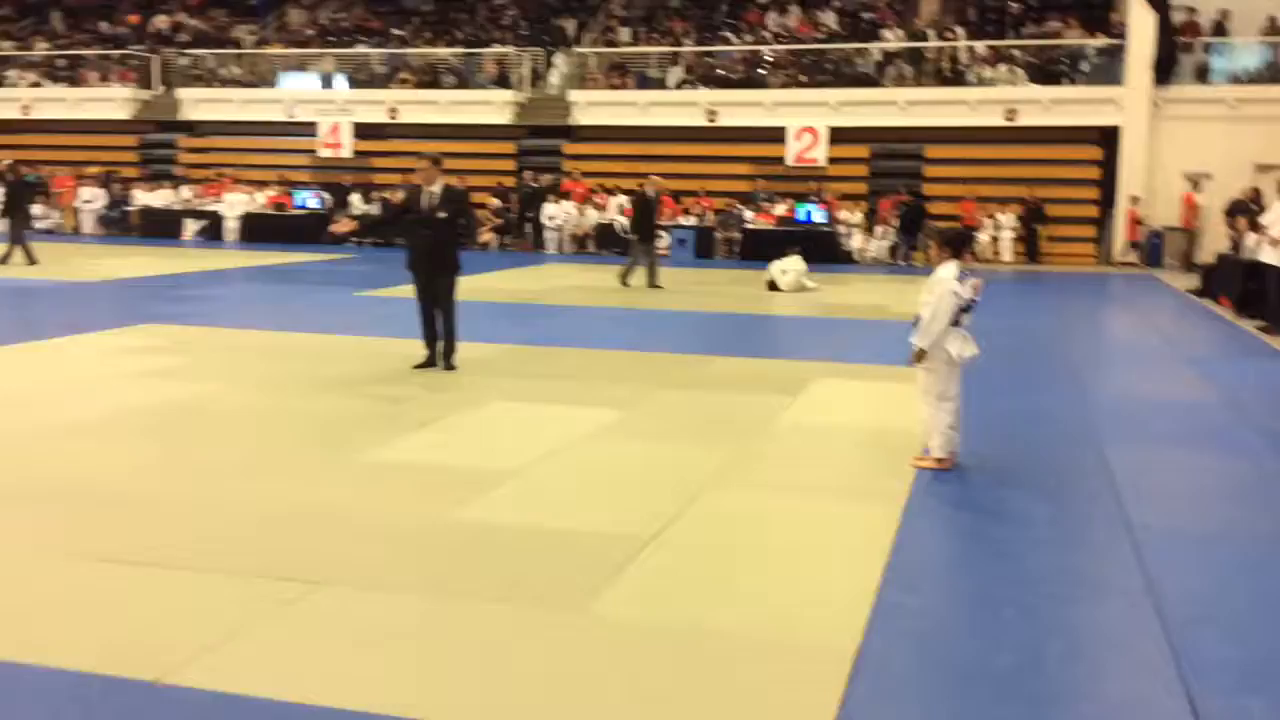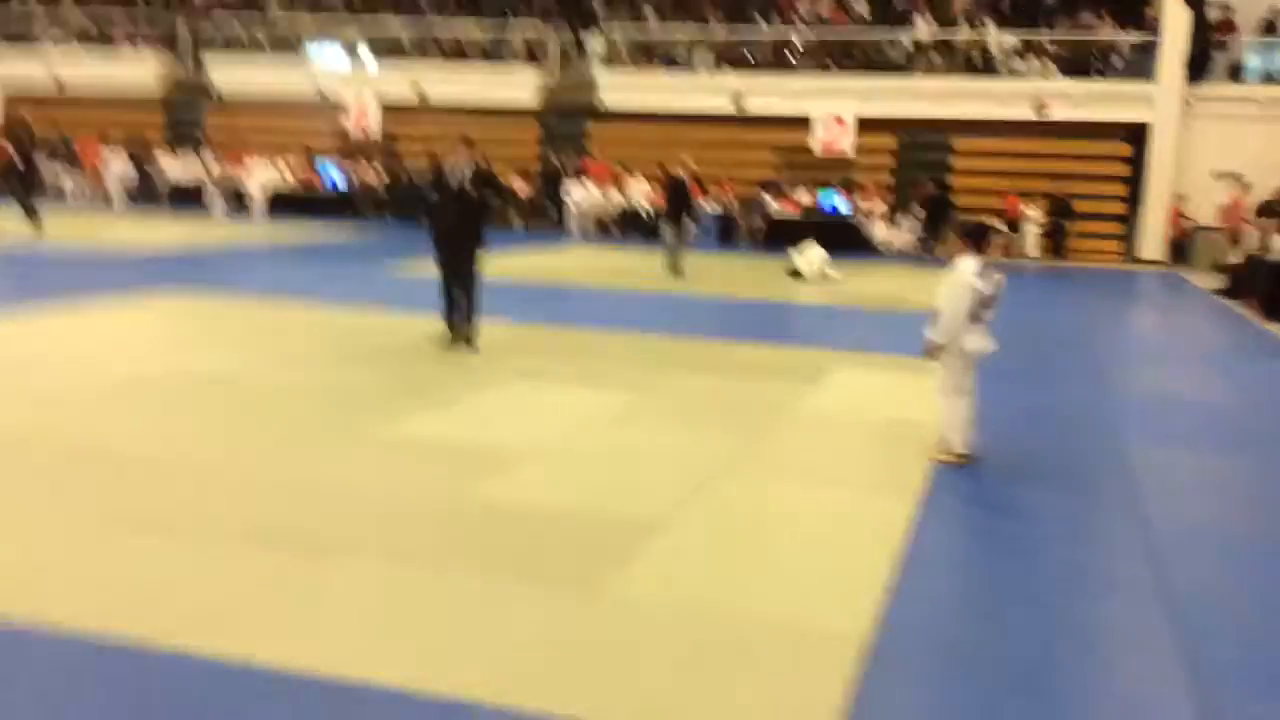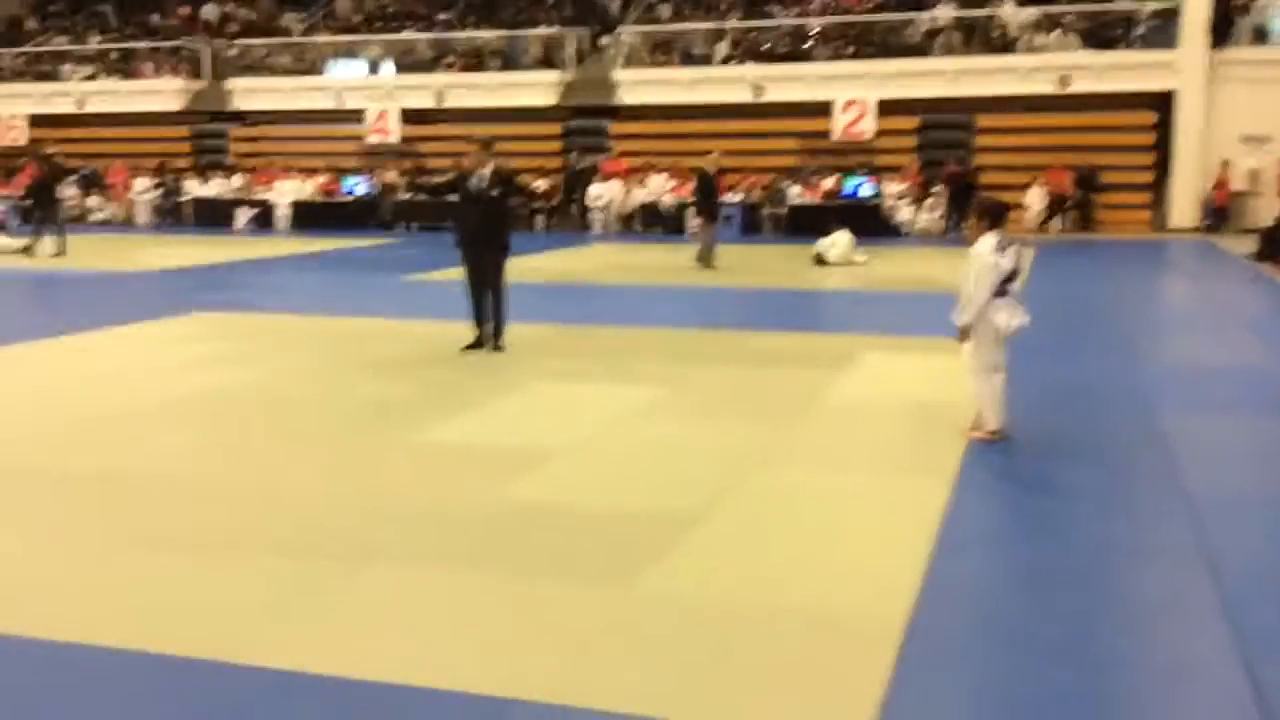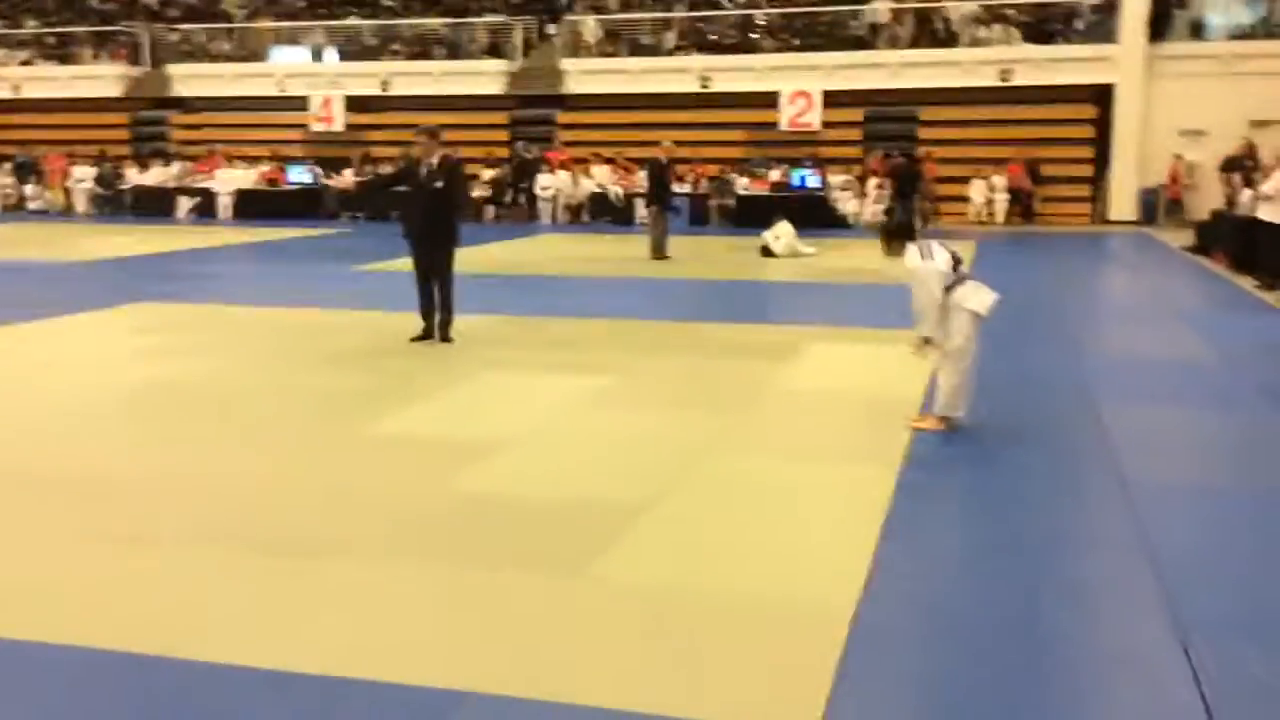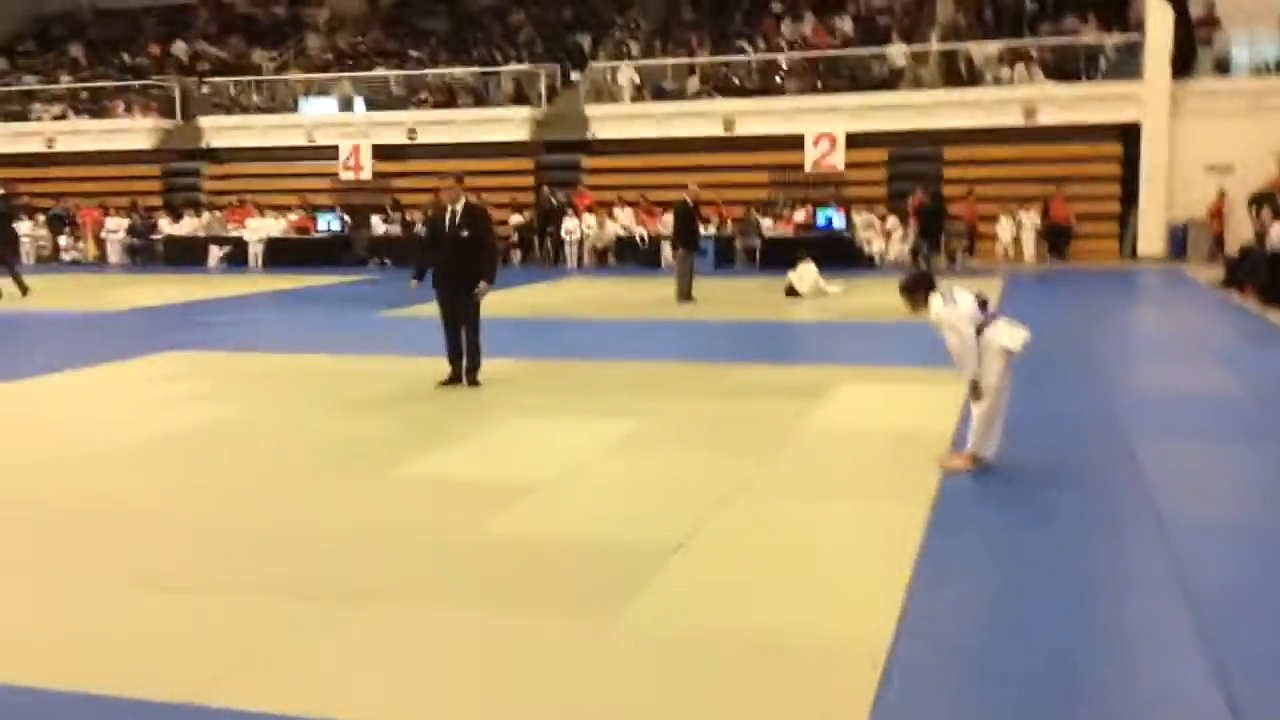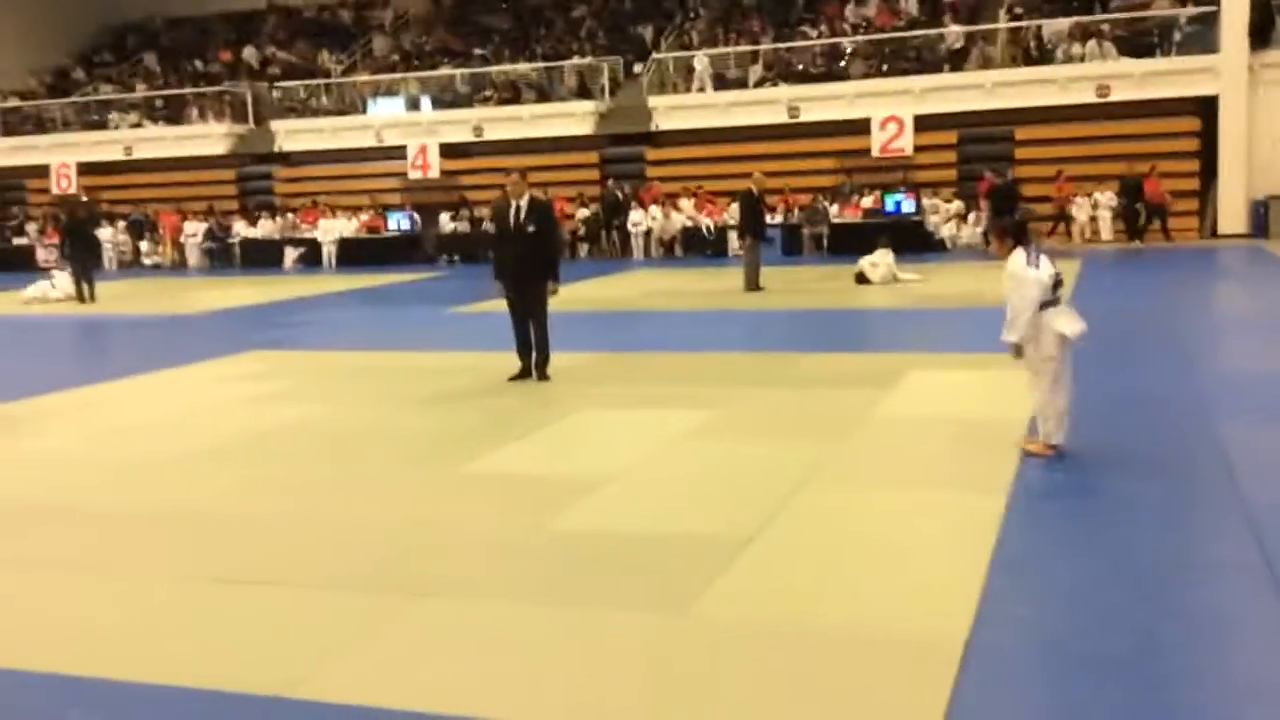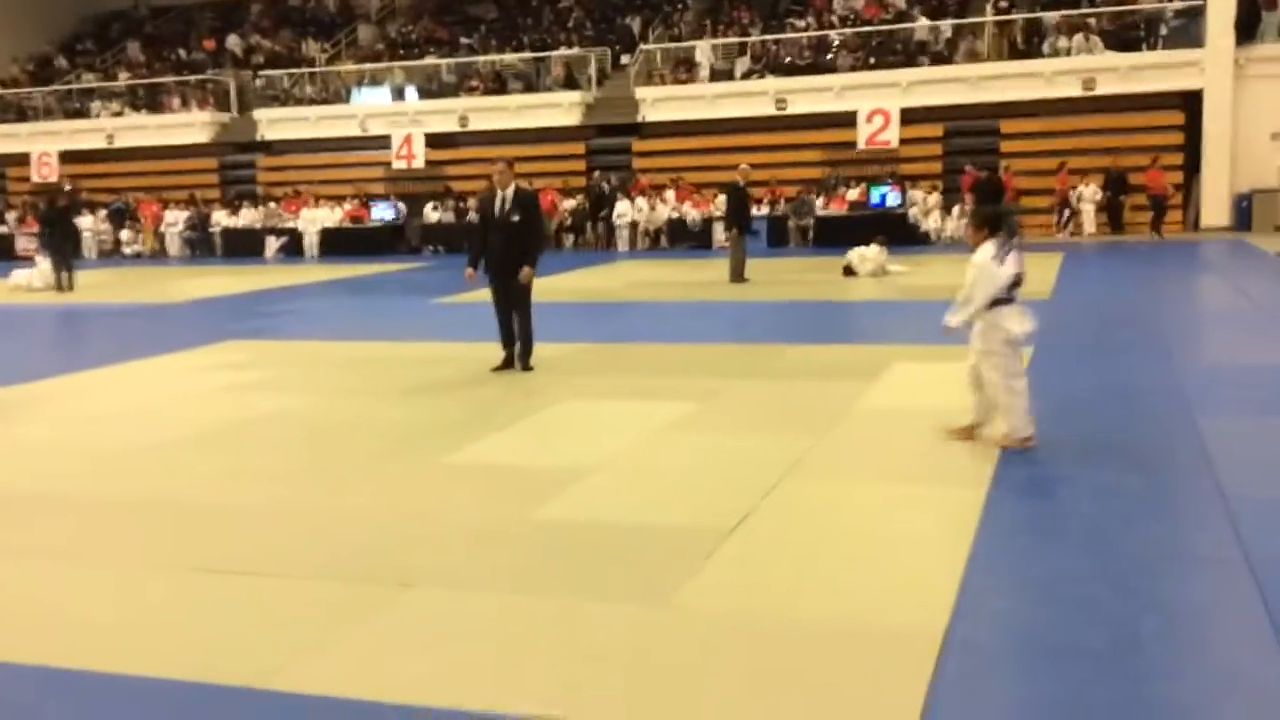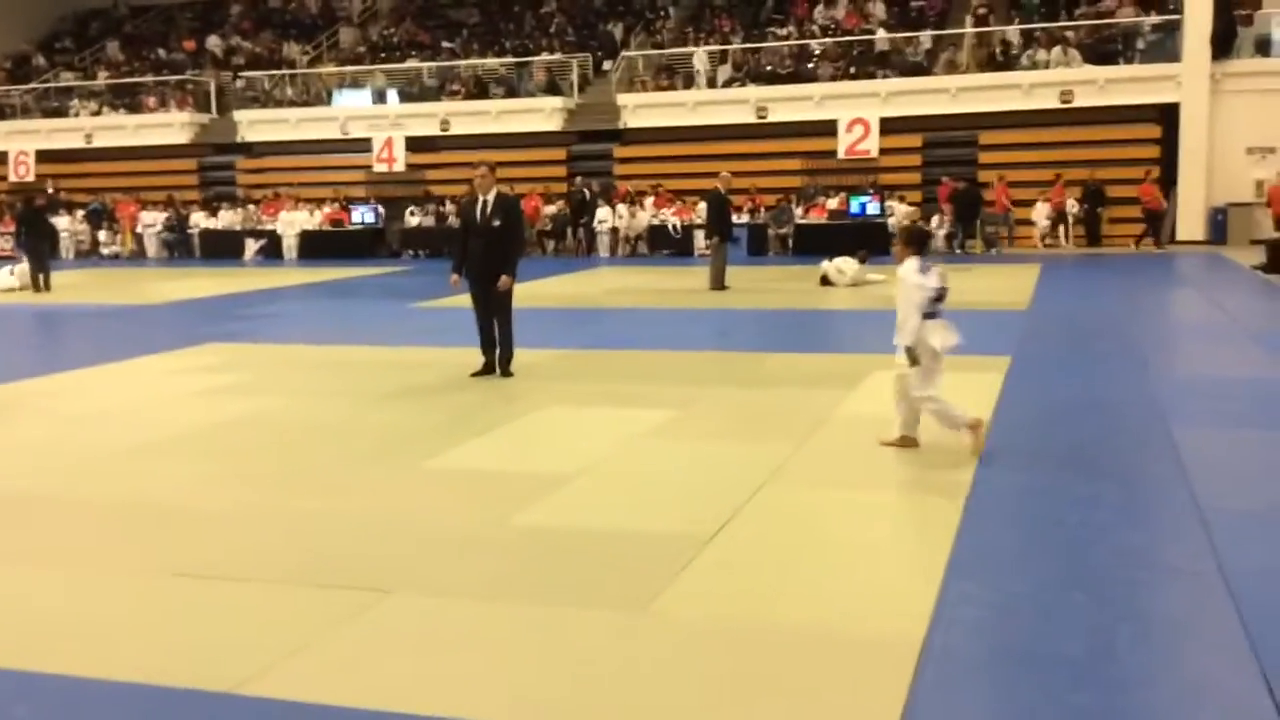
dt=0.3s
person 1, frame 1
left shoulder: (945, 278)
right shoulder: (964, 276)
left elbow: (937, 316)
left wrist: (921, 345)
left hip: (939, 345)
right hip: (950, 342)
left knee: (936, 399)
right knee: (947, 398)
left ankle: (941, 455)
right ankle: (947, 449)
person 1, frame 2
left shoulder: (964, 271)
right shoulder: (984, 271)
left elbow: (954, 310)
left wrist: (936, 340)
left hip: (956, 339)
right hip: (969, 336)
left knee: (954, 392)
right knee: (962, 391)
left ankle: (959, 449)
right ankle: (961, 442)
person 1, frame 3
left shoulder: (985, 250)
right shoulder: (1010, 246)
left elbow: (978, 290)
left wrist: (965, 321)
left hip: (988, 318)
right hip: (999, 313)
left knee: (985, 370)
right knee: (992, 369)
left ankle: (992, 426)
right ankle: (992, 420)
person 1, frame 4
left shoulder: (915, 262)
right shoulder: (925, 249)
left elbow: (929, 299)
left wrist: (926, 334)
left hip: (961, 305)
right hip: (963, 300)
left knee: (955, 363)
right knee: (951, 361)
left ankle: (944, 416)
right ankle: (947, 412)
person 1, frame 5
left shoulder: (940, 312)
right shoulder: (948, 295)
left elbow: (962, 343)
left wrist: (972, 377)
left hip: (992, 343)
right hip: (994, 338)
left knee: (985, 401)
right knee: (989, 400)
left ankle: (974, 455)
right ankle: (979, 451)
person 1, frame 6
left shoulder: (1017, 266)
right shoulder: (1033, 256)
left elbow: (1021, 306)
left wrist: (1015, 340)
left hip: (1046, 328)
right hip: (1053, 324)
left knee: (1045, 385)
right knee: (1051, 384)
left ankle: (1050, 442)
right ankle: (1050, 435)
person 1, frame 7
left shoulder: (984, 259)
right shoulder: (1007, 251)
left elbow: (974, 296)
left wrist: (954, 320)
left hip: (998, 324)
right hip: (997, 321)
left knee: (1005, 380)
right knee: (979, 373)
left ankle: (1022, 435)
right ankle: (976, 423)
person 1, frame 8
left shoulder: (908, 273)
right shoulder: (927, 270)
left elbow: (909, 312)
left wrist: (908, 345)
left hip: (922, 338)
right hip: (929, 333)
left knee: (921, 392)
right knee: (904, 385)
left ankle: (970, 424)
right ankle: (907, 434)
person 2, frame 1
left shoulder: (456, 196)
right shoulder: (414, 194)
left elbow: (468, 225)
right elbow: (391, 216)
left wrist: (475, 234)
right wrist: (358, 224)
left hip: (444, 262)
right hip: (420, 260)
left knee: (445, 309)
right knee: (427, 308)
left ankle: (448, 355)
right ankle: (432, 354)
person 2, frame 2
left shoulder: (482, 173)
right shoulder: (444, 171)
left elbow: (500, 191)
left hip: (466, 238)
right hip: (445, 236)
left knee: (465, 283)
right knee: (449, 283)
left ankle: (465, 330)
right ankle: (454, 329)
person 2, frame 3
left shoulder: (503, 177)
right shoulder: (465, 176)
left elbow: (522, 191)
right elbow: (440, 188)
left hip: (493, 243)
right hip: (470, 241)
left knee: (494, 288)
right knee: (477, 288)
left ankle: (496, 336)
right ankle: (481, 334)
person 2, frame 4
left shoulder: (452, 166)
right shoulder: (413, 164)
left elbow: (459, 192)
right elbow: (389, 180)
right wrist: (356, 184)
left hip: (442, 233)
right hip: (418, 232)
left knee: (443, 280)
right knee: (424, 280)
left ankle: (444, 327)
right ankle: (428, 327)
person 2, frame 5
left shoulder: (477, 213)
right shoulder: (438, 213)
left elbow: (488, 247)
right elbow: (429, 247)
left wrist: (487, 278)
right wrist: (418, 274)
left hip: (469, 281)
right hip: (444, 280)
left knee: (470, 326)
right knee: (450, 325)
left ankle: (472, 372)
right ankle: (455, 370)
person 2, frame 6
left shoulder: (542, 208)
right shoulder: (501, 210)
left elbow: (553, 244)
right elbow: (498, 245)
left wrist: (553, 277)
right wrist: (499, 275)
left hip: (535, 276)
right hip: (511, 276)
left knee: (538, 321)
right knee: (519, 322)
left ankle: (541, 366)
right ankle: (525, 365)
person 2, frame 7
left shoulder: (528, 198)
right shoulder: (486, 201)
left elbow: (537, 235)
right elbow: (481, 235)
left wrist: (531, 264)
right wrist: (472, 263)
left hip: (520, 267)
right hip: (495, 266)
left knee: (522, 312)
right knee: (502, 314)
left ankle: (524, 357)
right ankle: (509, 356)
person 2, frame 8
left shoulder: (509, 203)
right shoulder: (468, 206)
left elbow: (517, 241)
right elbow: (462, 240)
left wrist: (509, 272)
right wrist: (457, 270)
left hip: (500, 274)
right hip: (476, 272)
left knee: (503, 318)
right knee: (483, 319)
left ankle: (504, 363)
right ankle: (489, 361)
